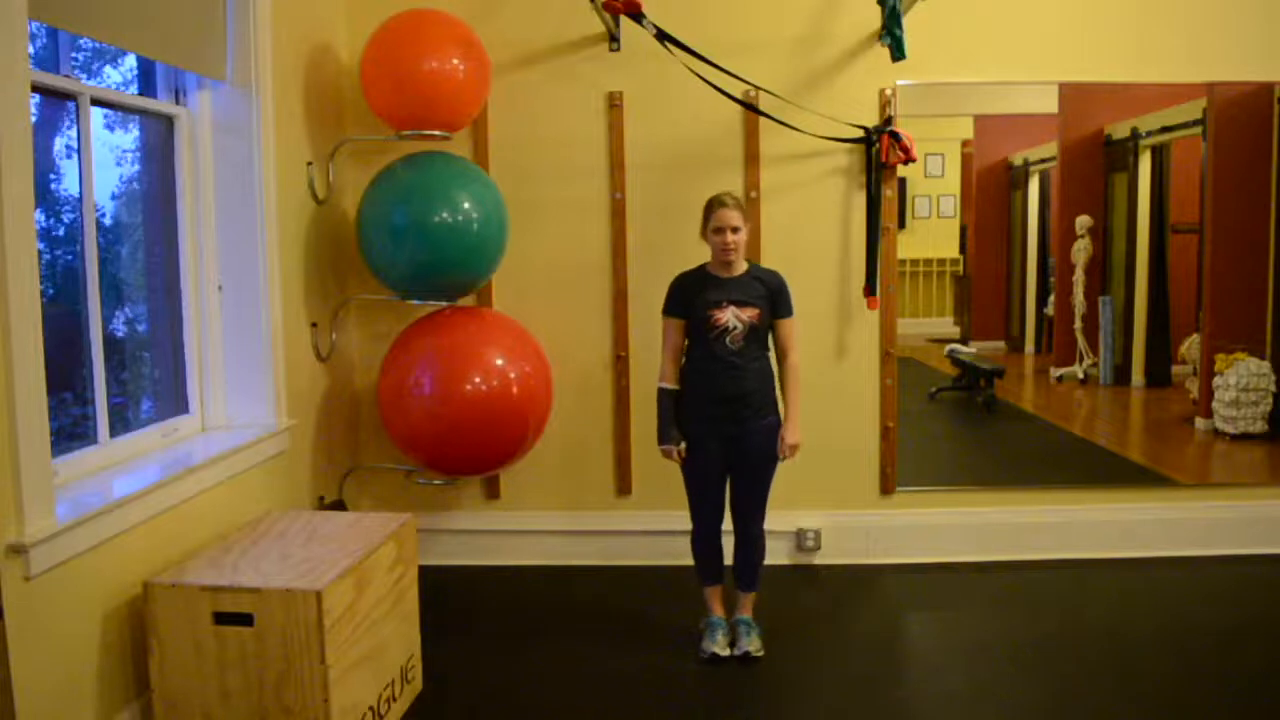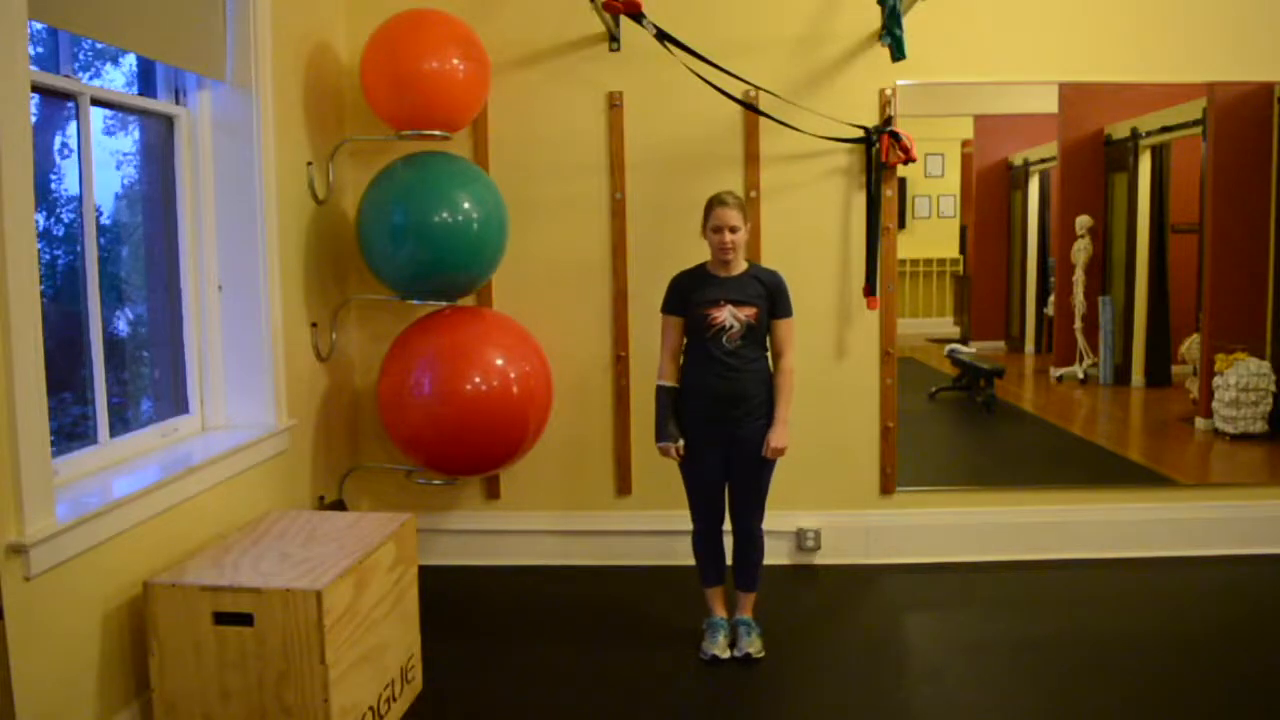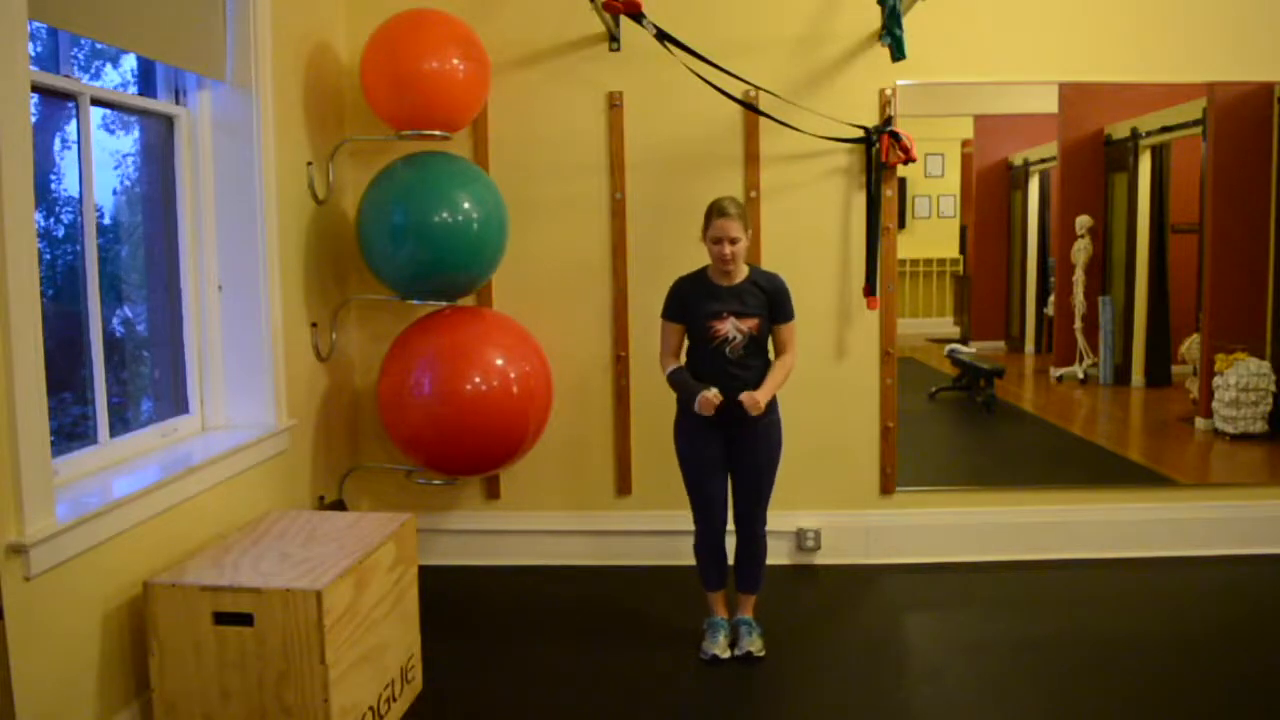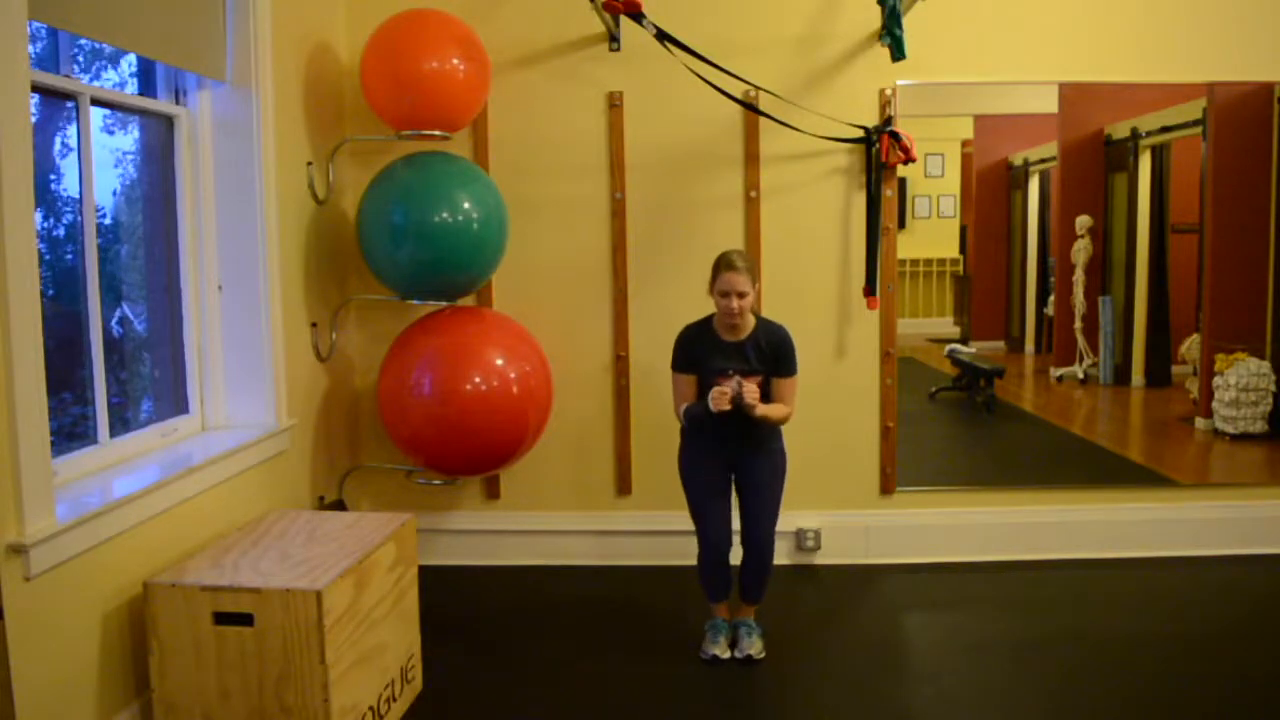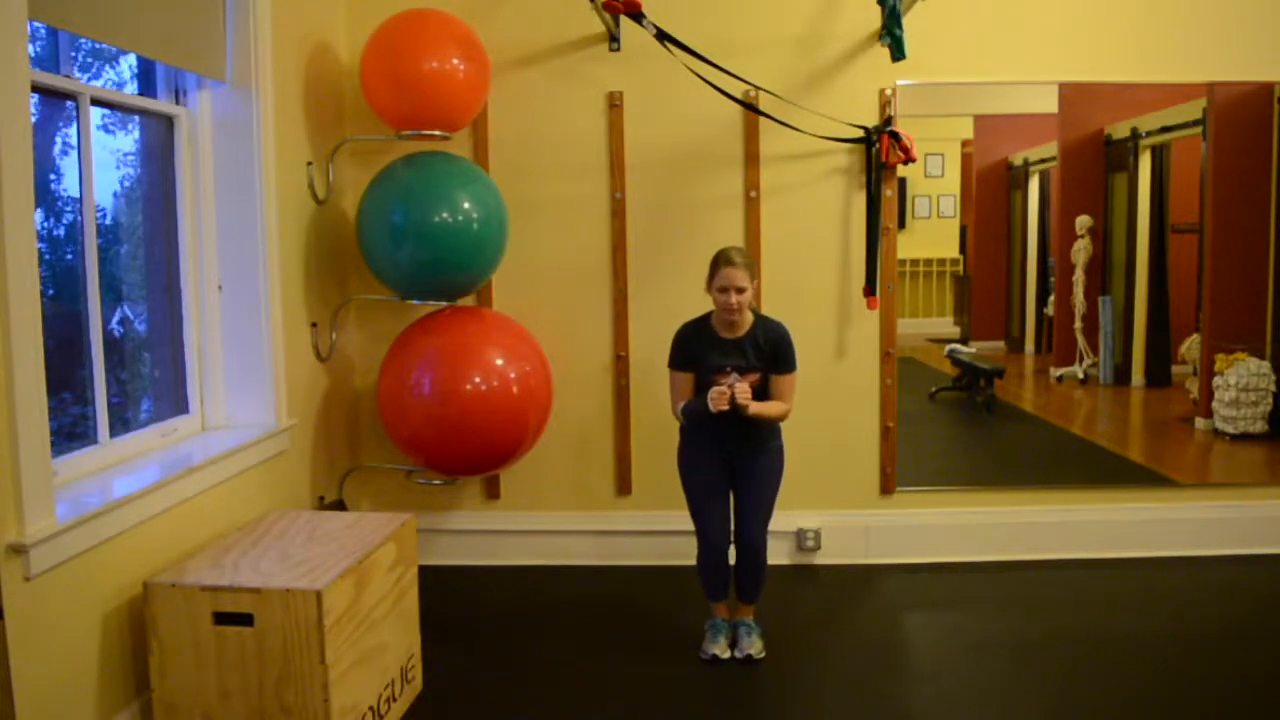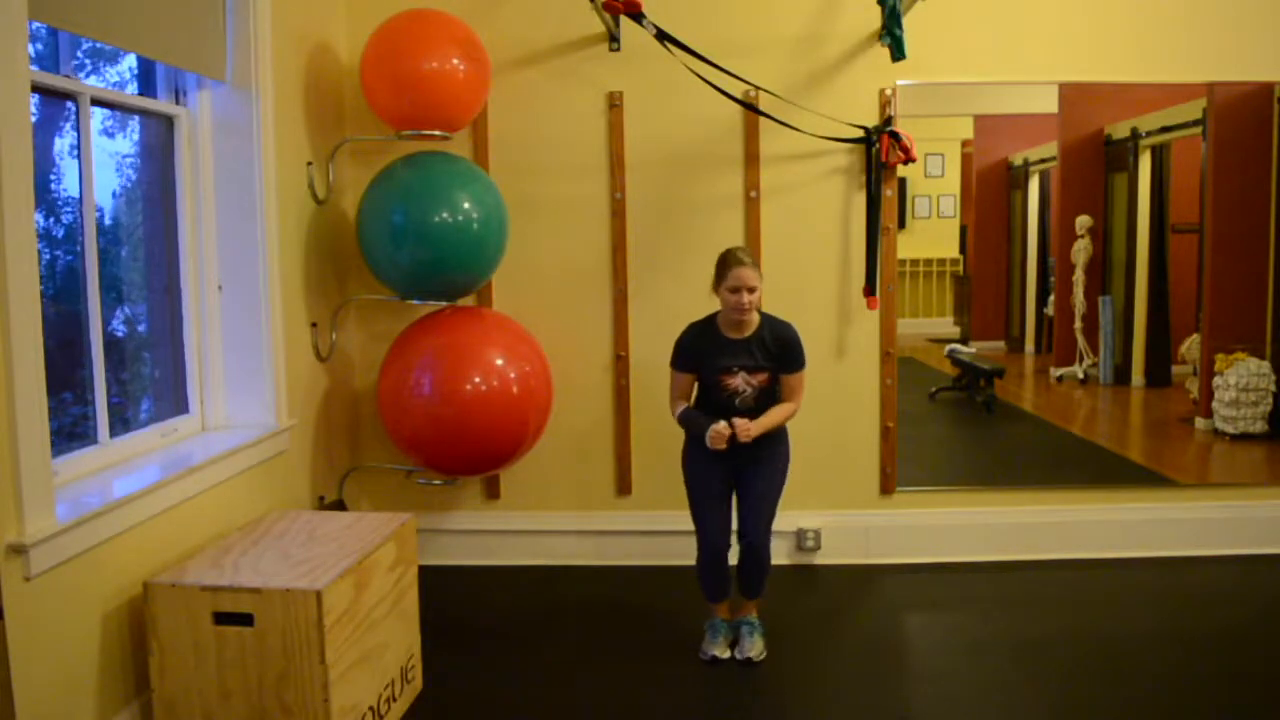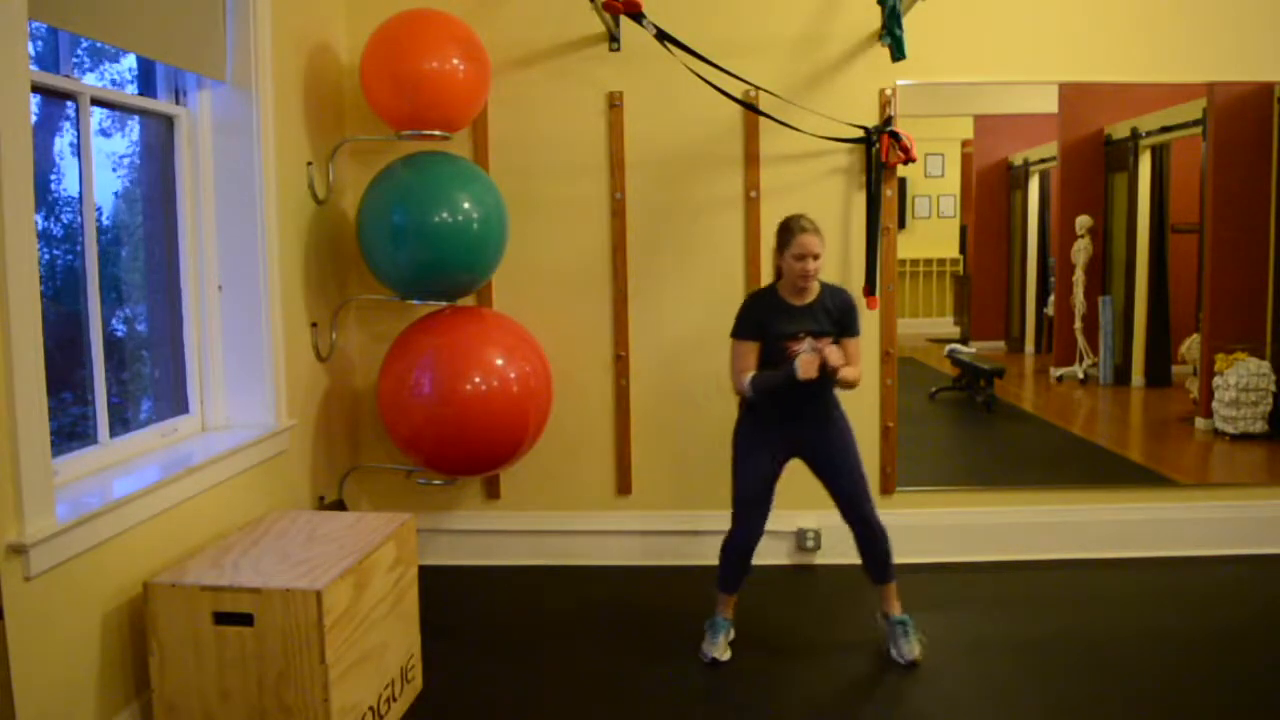
dt=0.4s
person 1, frame 1
left shoulder: (770, 284)
right shoulder: (686, 287)
left elbow: (787, 356)
right elbow: (670, 360)
left wrist: (791, 420)
right wrist: (667, 427)
left hip: (757, 421)
right hip: (701, 423)
left knee: (749, 521)
right knee: (706, 520)
left ankle: (746, 616)
right ankle: (715, 616)
person 1, frame 2
left shoulder: (769, 283)
right shoulder: (685, 285)
left elbow: (783, 358)
right elbow: (670, 359)
left wrist: (781, 423)
right wrist: (665, 424)
left hip: (753, 422)
right hip: (699, 423)
left knee: (748, 521)
right knee: (707, 521)
left ankle: (746, 617)
right ankle: (716, 617)
person 1, frame 3
left shoulder: (770, 287)
right shoulder: (685, 290)
left elbow: (786, 353)
right elbow: (670, 358)
left wrist: (764, 392)
right wrist: (693, 392)
left hip: (755, 422)
right hip: (701, 422)
left knee: (751, 522)
right knee: (709, 523)
left ankle: (746, 617)
right ankle: (717, 618)
person 1, frame 4
left shoulder: (776, 338)
right shoulder: (691, 339)
left elbow: (785, 409)
right elbow: (683, 410)
left wrist: (756, 407)
right wrist: (707, 407)
left hip: (760, 448)
right hip: (704, 449)
left knee: (760, 541)
right knee: (714, 541)
left ankle: (747, 619)
right ankle: (718, 620)
person 1, frame 5
left shoulder: (774, 336)
right shoulder: (689, 337)
left elbow: (783, 405)
right elbow: (680, 406)
left wrist: (749, 406)
right wrist: (705, 405)
left hip: (759, 448)
right hip: (703, 449)
left knee: (752, 539)
right knee: (713, 541)
left ankle: (746, 619)
right ankle: (718, 619)
person 1, frame 6
left shoulder: (782, 336)
right shoulder: (695, 338)
left elbow: (792, 401)
right elbow: (679, 403)
left wrist: (756, 426)
right wrist: (704, 429)
left hip: (765, 449)
right hip: (708, 451)
left knee: (755, 538)
right knee: (712, 542)
left ankle: (748, 618)
right ankle: (718, 620)
person 1, frame 7
left shoulder: (840, 302)
right shoulder: (757, 307)
left elbow: (854, 374)
right elbow: (744, 383)
left wrist: (838, 367)
right wrist: (791, 372)
left hip: (822, 420)
right hip: (762, 427)
left knee: (863, 515)
right knee: (746, 527)
left ankle: (894, 616)
right ankle: (721, 620)
